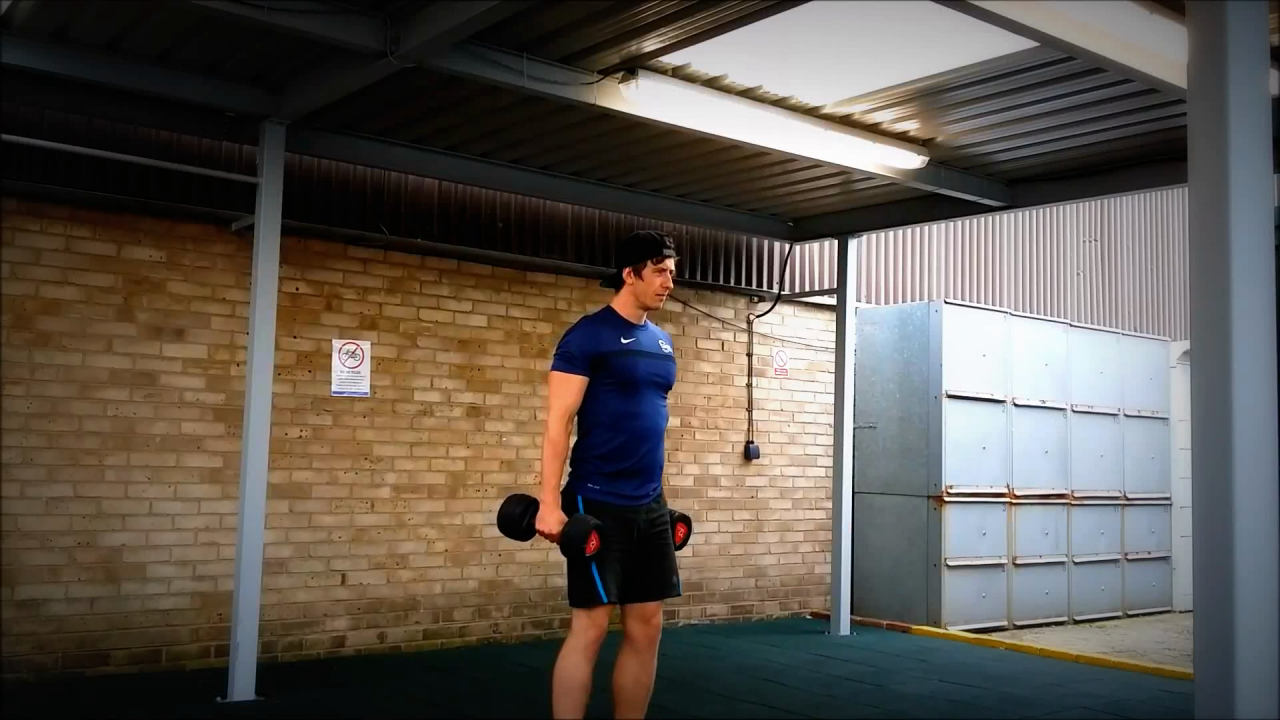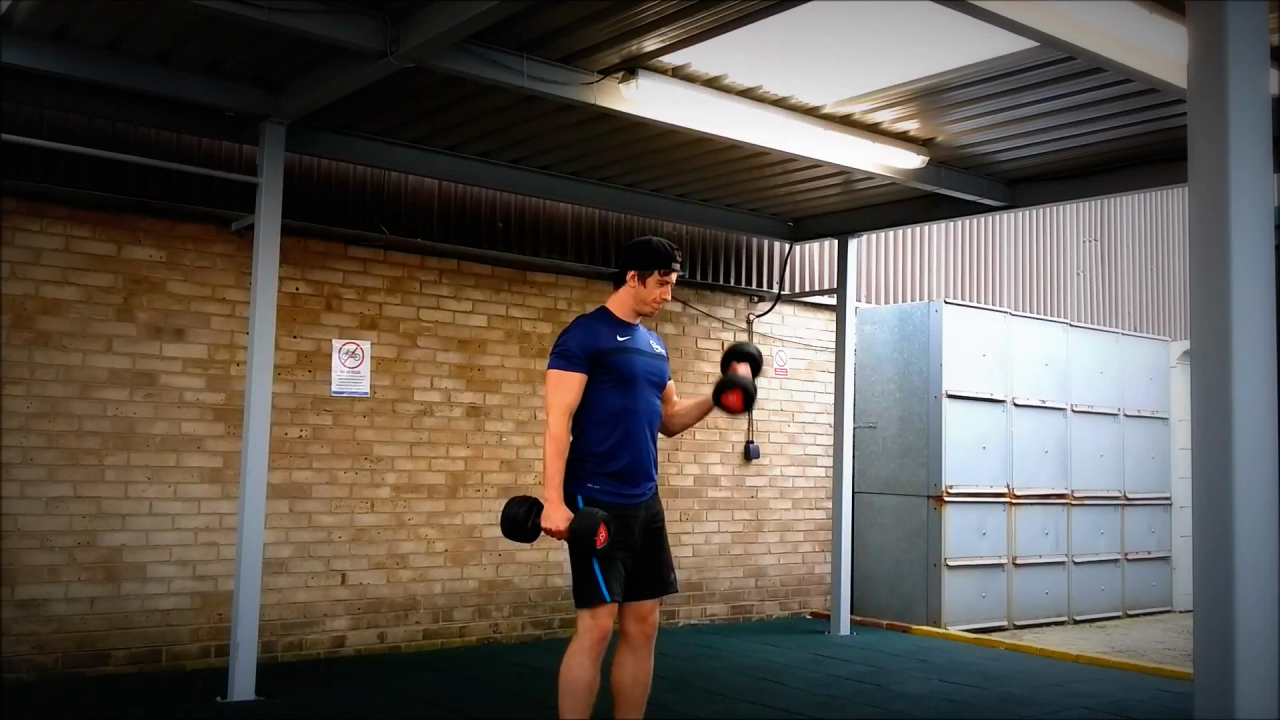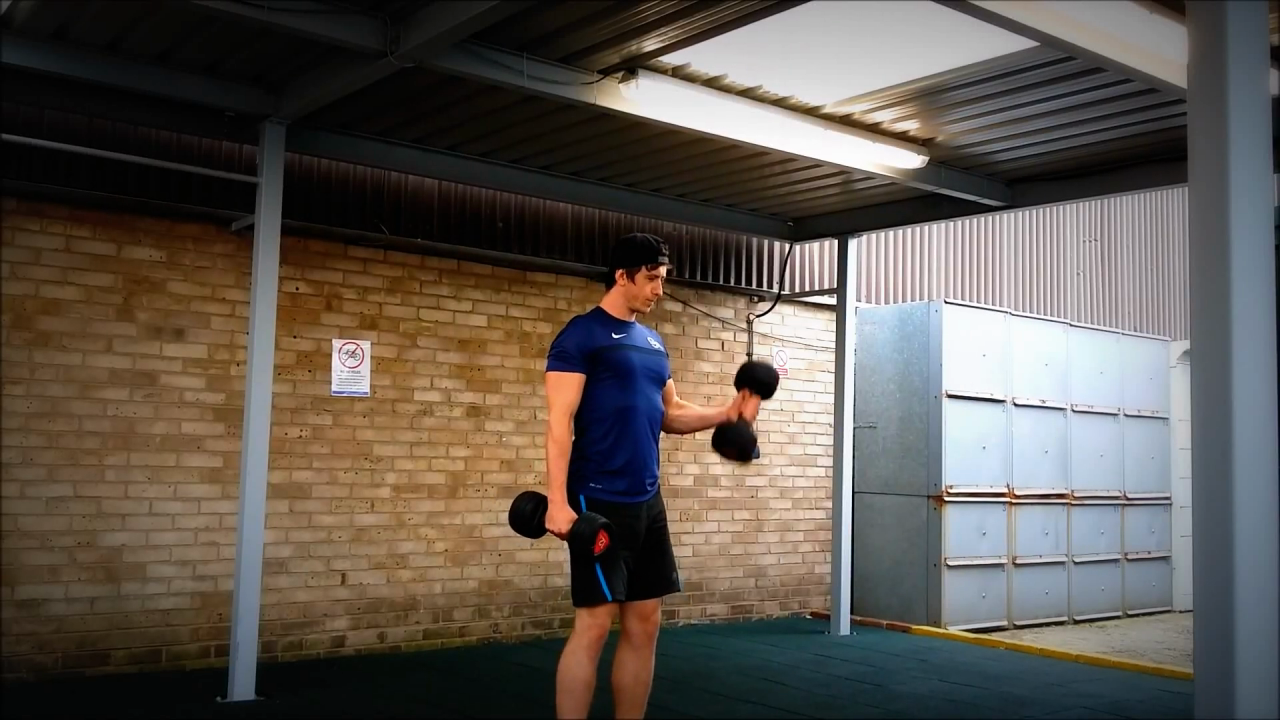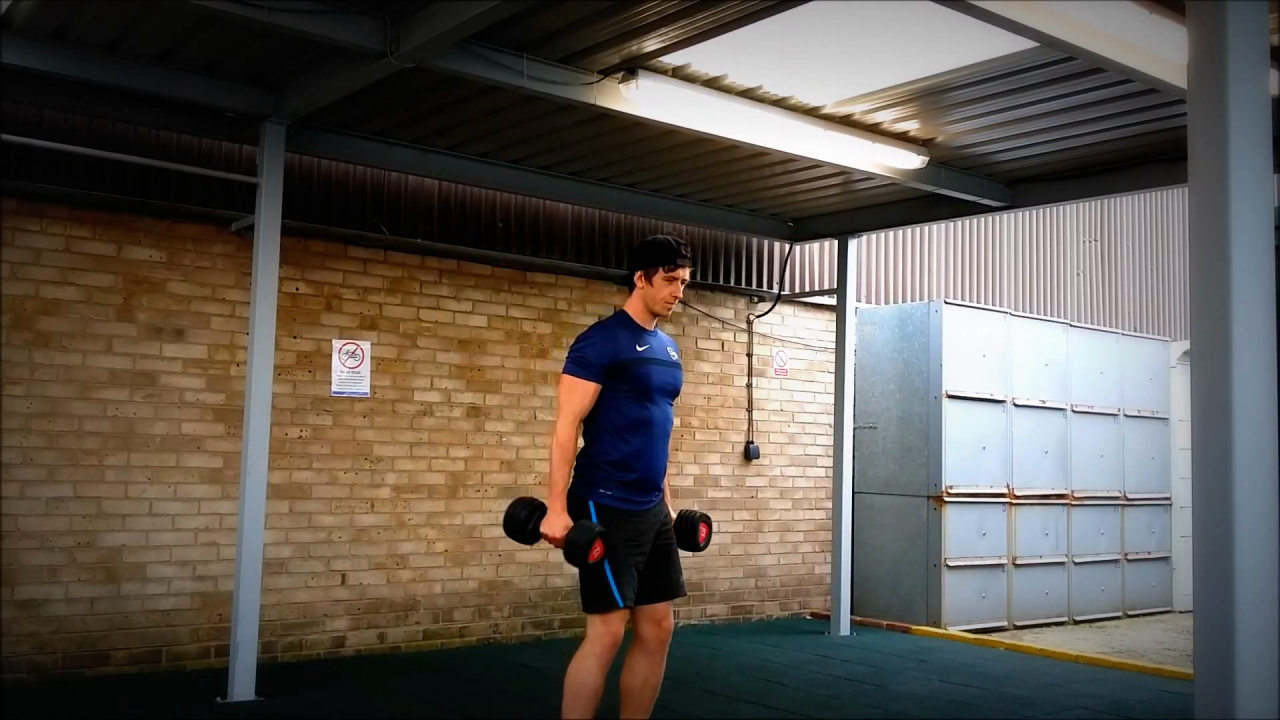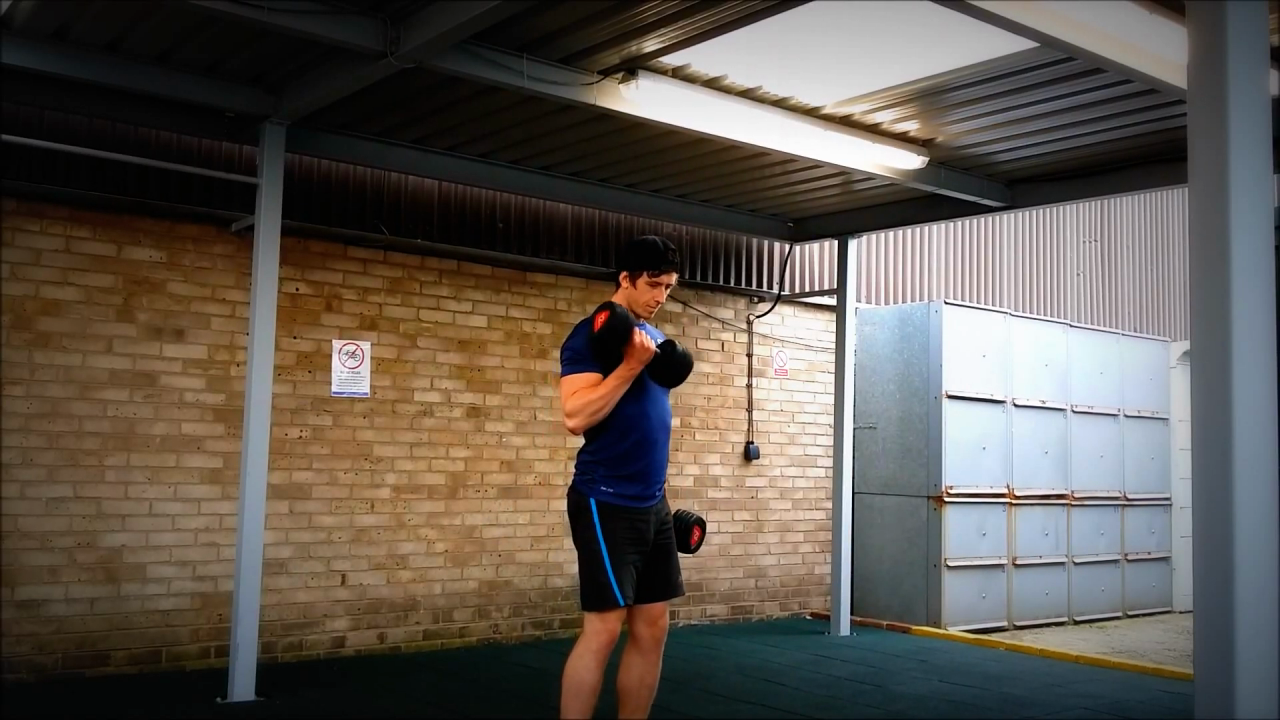
dt=0.7s
person 1, frame 1
left shoulder: (662, 342)
right shoulder: (588, 336)
right elbow: (559, 421)
right wrist: (550, 502)
left hip: (649, 505)
right hip: (598, 503)
left knee: (646, 629)
right knee: (590, 627)
person 1, frame 2
left shoulder: (654, 344)
right shoulder: (584, 335)
left elbow: (668, 421)
right elbow: (558, 420)
left wrist: (712, 398)
right wrist: (553, 499)
left hip: (645, 502)
right hip: (596, 502)
left knee: (642, 625)
right knee: (596, 626)
person 1, frame 3
left shoulder: (652, 342)
right shoulder: (581, 335)
left elbow: (671, 416)
right elbow: (560, 422)
left wrist: (726, 412)
right wrist: (558, 501)
left hip: (647, 499)
right hip: (598, 500)
left knee: (644, 624)
right knee: (594, 624)
person 1, frame 4
left shoulder: (668, 348)
right shoulder: (603, 341)
right elbow: (567, 425)
left wrist: (667, 500)
right wrist: (558, 508)
left hip: (651, 508)
right hip: (605, 506)
left knee: (656, 629)
right knee: (606, 632)
person 1, frame 5
left shoulder: (655, 338)
right shoulder: (592, 335)
right elbow: (576, 416)
right wrist: (629, 365)
left hip: (652, 504)
right hip: (605, 502)
left knee: (652, 629)
right knee: (604, 628)
